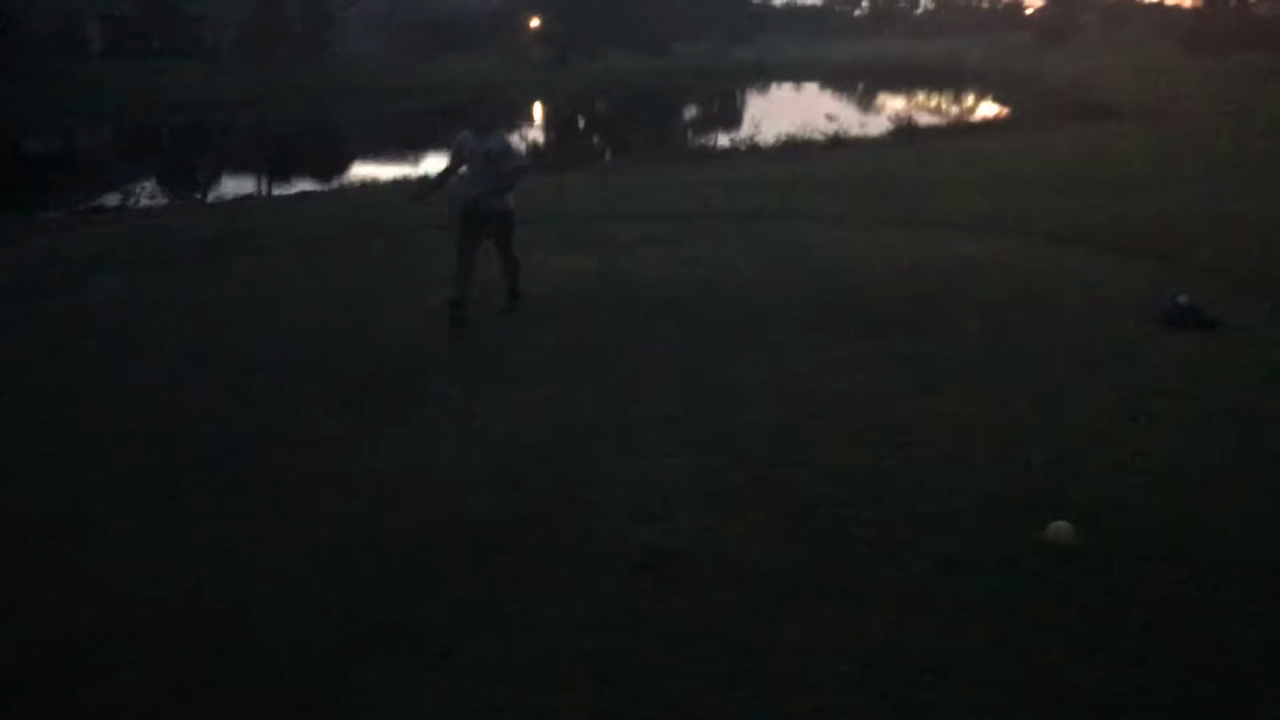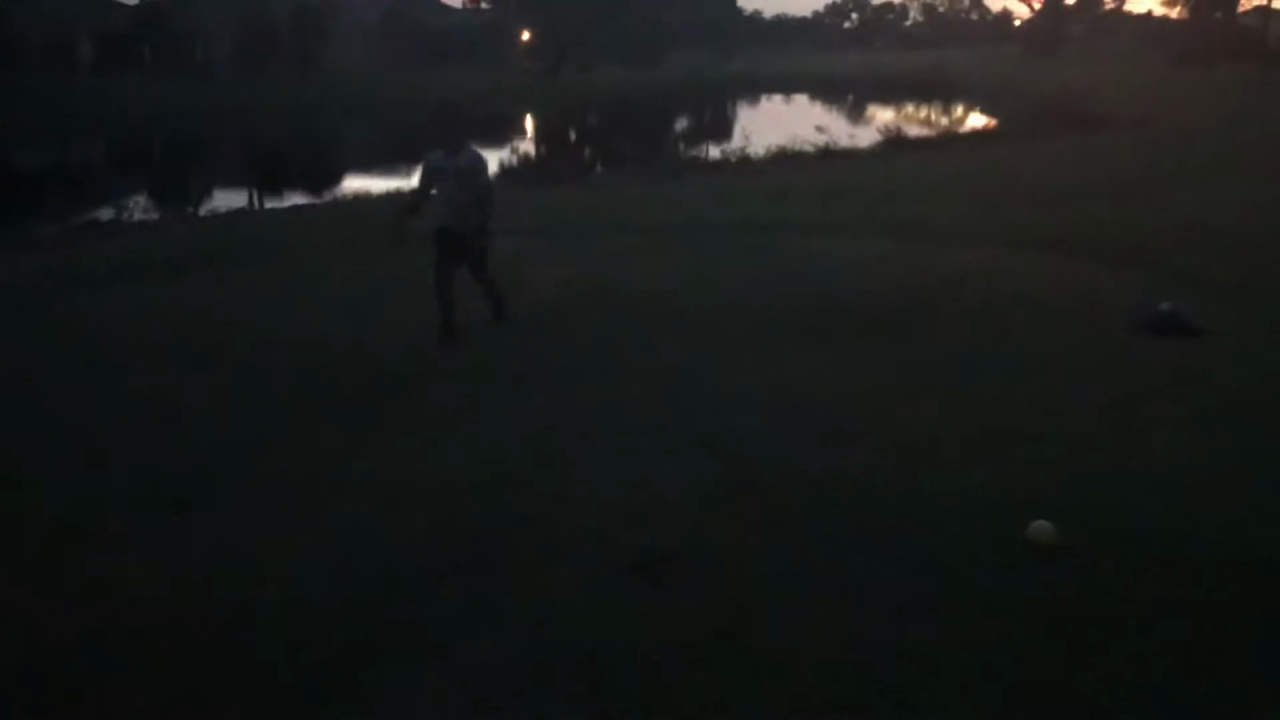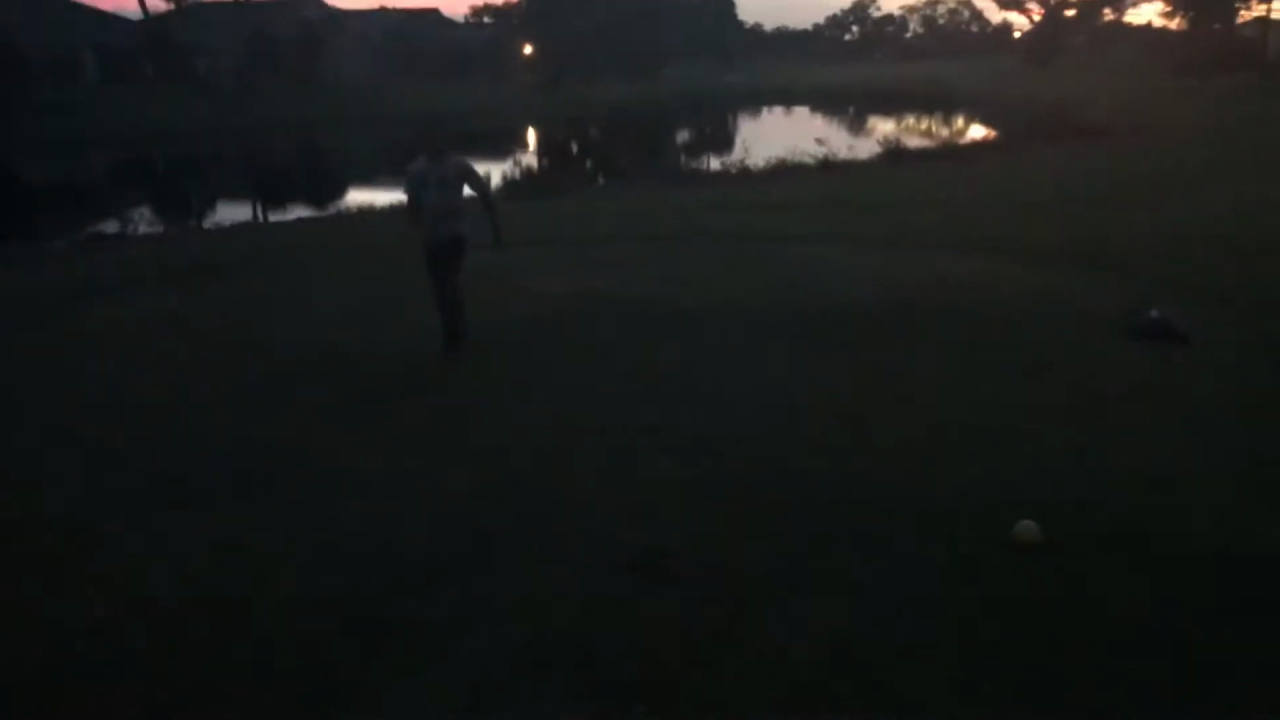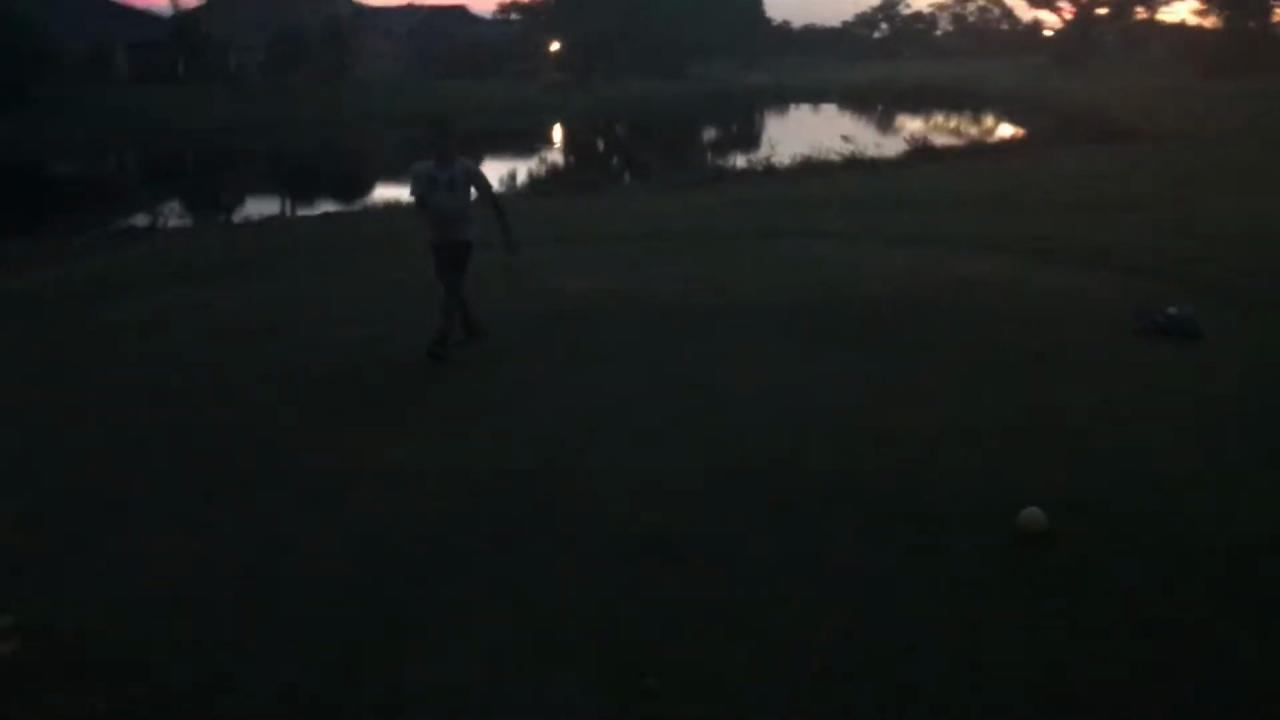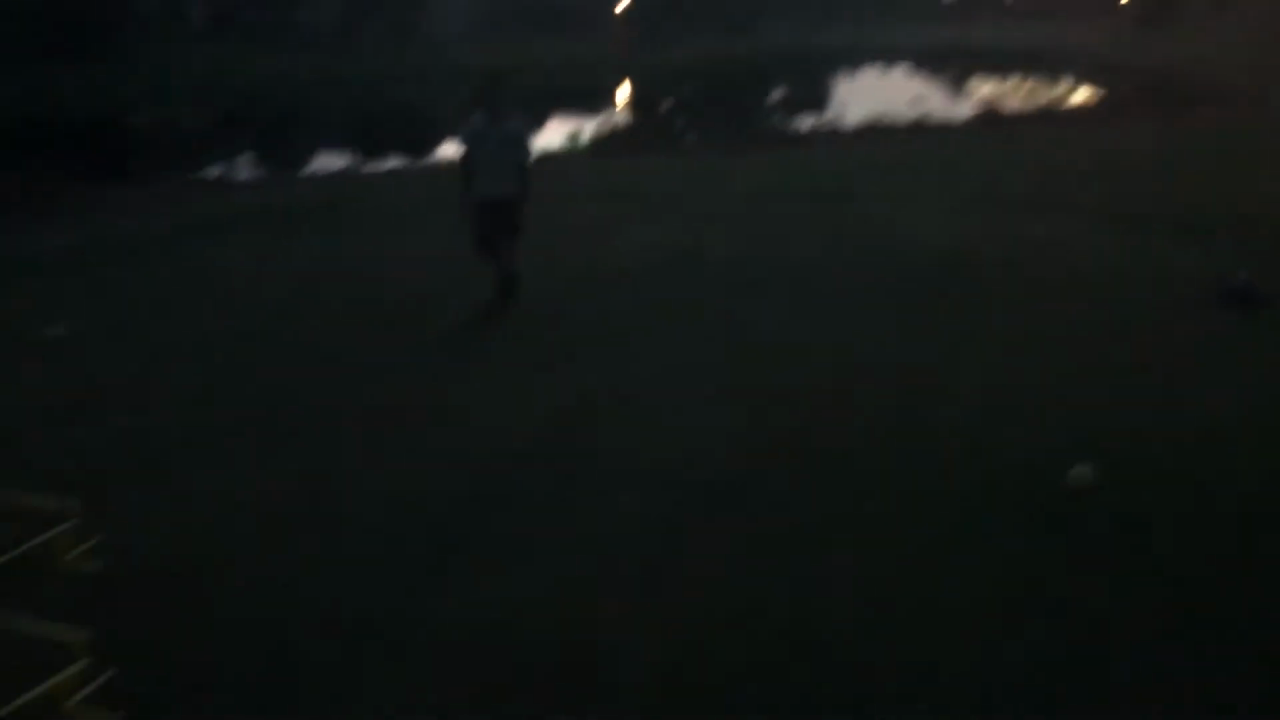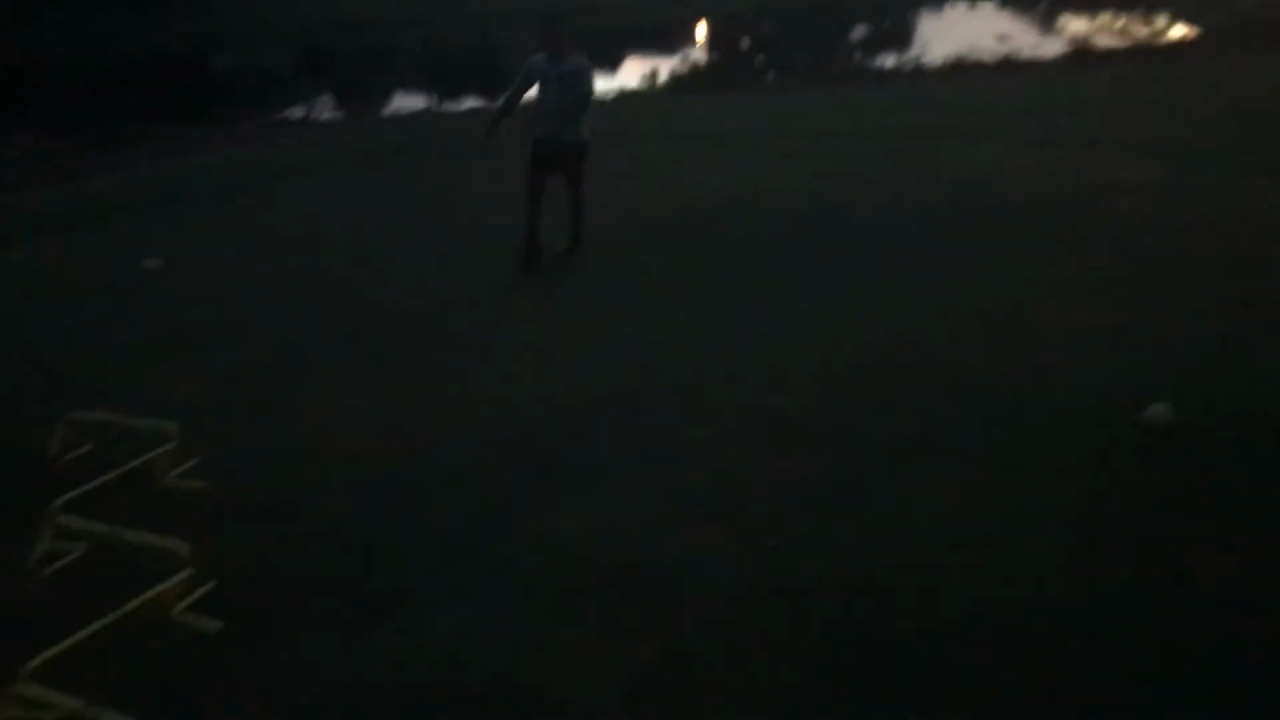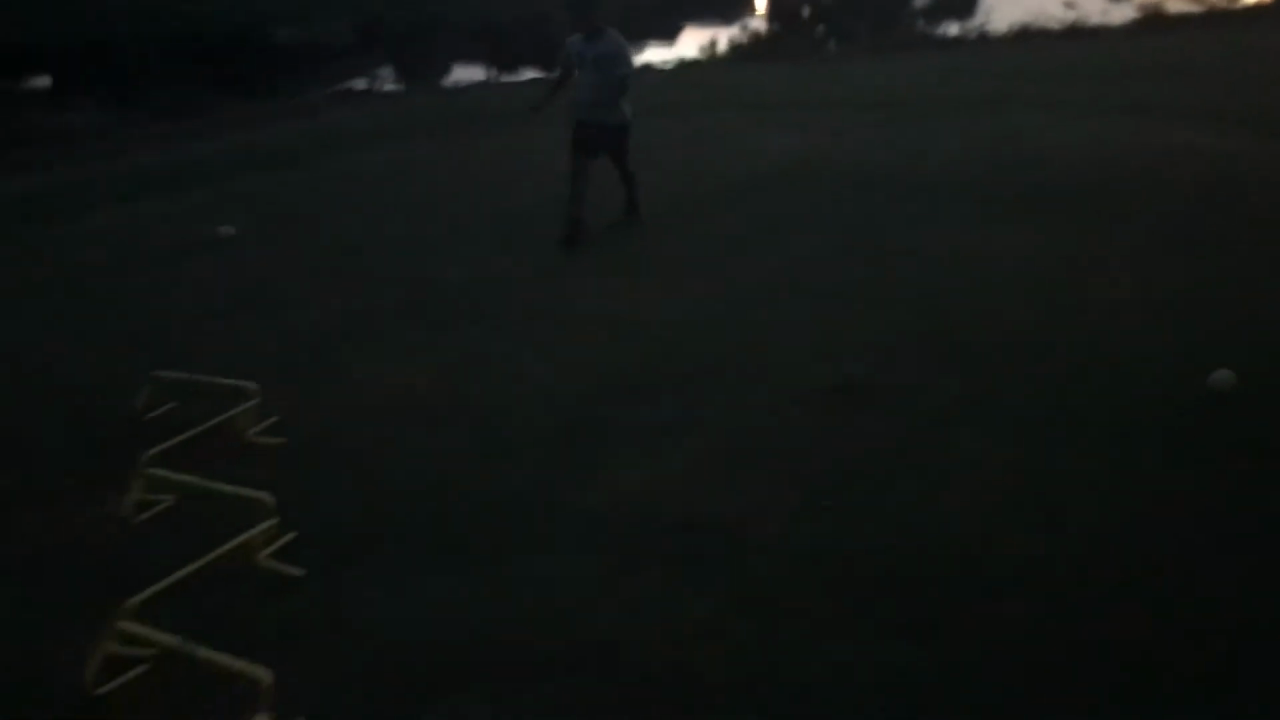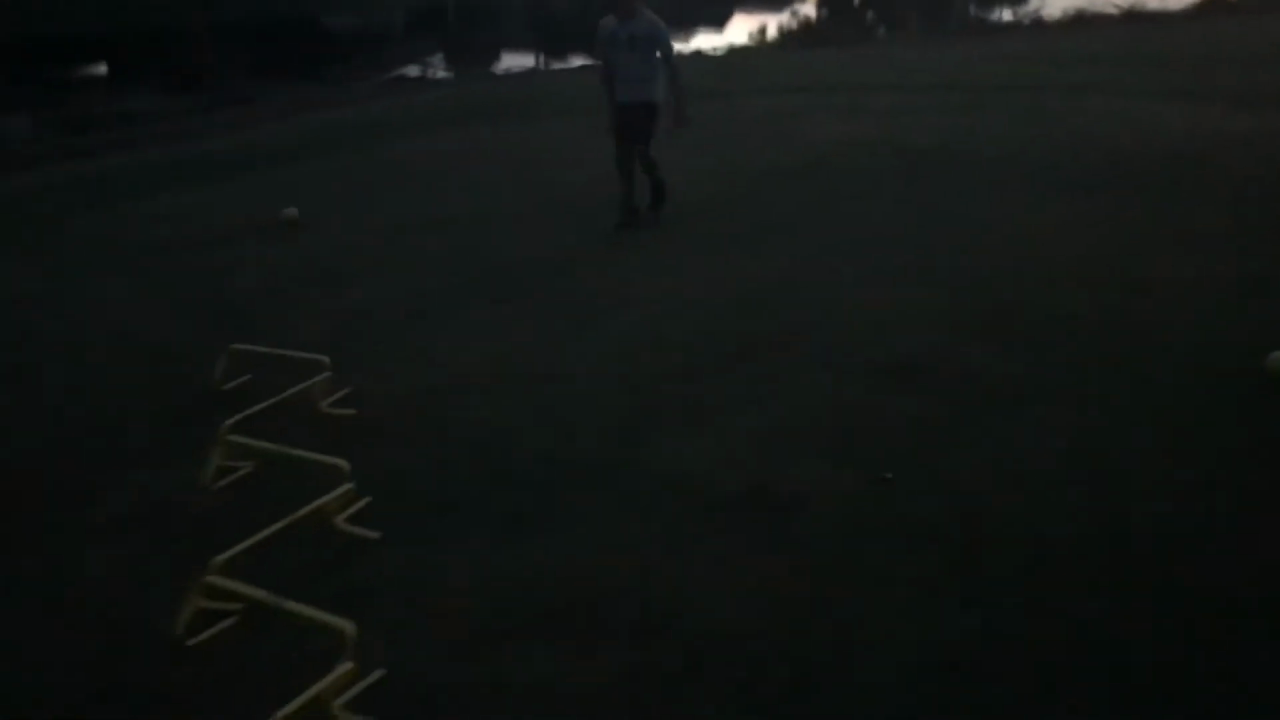
dt=0.2s
person 1, frame 1
left shoulder: (500, 143)
right shoulder: (464, 139)
left elbow: (511, 179)
right elbow: (452, 168)
left wrist: (483, 195)
right wrist: (430, 186)
left hip: (498, 208)
right hip: (470, 206)
left knee: (506, 252)
right knee: (464, 252)
left ankle: (514, 292)
right ankle: (459, 307)
person 1, frame 2
left shoulder: (473, 159)
right shoulder: (434, 160)
left elbow: (486, 196)
right elbow: (423, 193)
left wrist: (480, 231)
right wrist: (406, 217)
left hip: (474, 227)
right hip: (446, 227)
left knee: (479, 274)
right knee: (442, 275)
left ankle: (496, 303)
right ankle: (448, 323)
person 1, frame 3
left shoulder: (458, 165)
right shoulder: (416, 168)
left elbow: (483, 193)
right elbow: (413, 203)
left wrist: (496, 228)
right wrist: (420, 230)
left hip: (455, 233)
right hip: (431, 235)
left knee: (449, 282)
right knee: (438, 285)
left ankle: (457, 329)
right ankle: (451, 331)
person 1, frame 4
left shoulder: (466, 169)
right shoulder: (421, 170)
left elbow: (490, 198)
right elbow: (420, 202)
left wrist: (506, 231)
right wrist: (438, 221)
left hip: (461, 237)
right hip: (439, 238)
left knee: (452, 287)
right knee: (453, 287)
left ankle: (442, 340)
right ankle: (470, 326)
person 1, frame 5
left shoulder: (516, 128)
right shoulder: (476, 124)
left elbow: (522, 168)
right elbow: (468, 161)
left wrist: (521, 204)
right wrist: (466, 194)
left hip: (509, 196)
right hip: (482, 196)
left knee: (506, 244)
right knee: (483, 246)
left ankle: (506, 291)
right ankle: (507, 277)
person 1, frame 6
left shoulder: (581, 66)
right shoulder: (537, 63)
left elbow: (582, 105)
right elbow: (516, 94)
left wrist: (548, 117)
right wrist: (496, 122)
left hip: (574, 138)
right hip: (544, 136)
left knee: (575, 188)
right knee: (534, 186)
left ankle: (576, 236)
right ankle: (532, 243)
person 1, frame 7
left shoulder: (617, 45)
right shoulder: (574, 44)
left elbow: (622, 87)
right elbow: (565, 76)
left wrist: (592, 105)
right wrist: (545, 102)
left hip: (614, 118)
right hip: (585, 118)
left knee: (621, 166)
right knee: (577, 168)
left ankle: (632, 204)
right ankle: (574, 225)
person 1, frame 8
left shoulder: (652, 25)
right shoulder: (606, 26)
left elbow: (670, 64)
right elbow: (607, 68)
left wrist: (679, 105)
right wrist: (611, 107)
left hip: (646, 98)
right hip: (620, 99)
left knee: (638, 151)
right knee: (622, 153)
left ankle: (657, 184)
right ankle: (629, 208)
